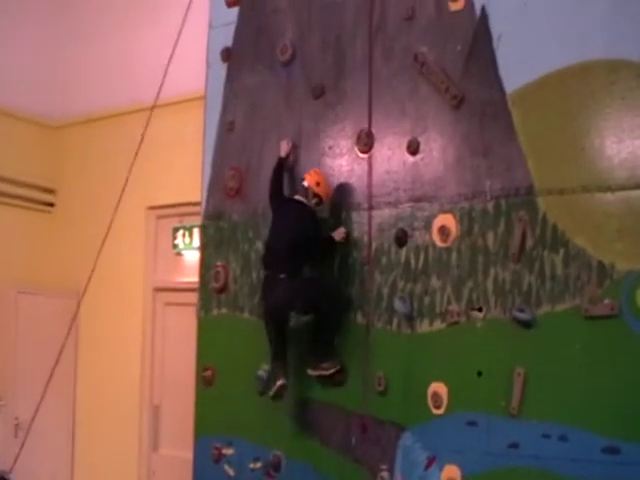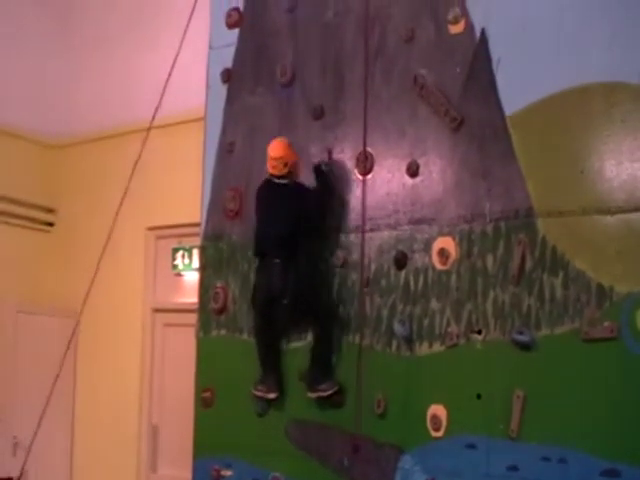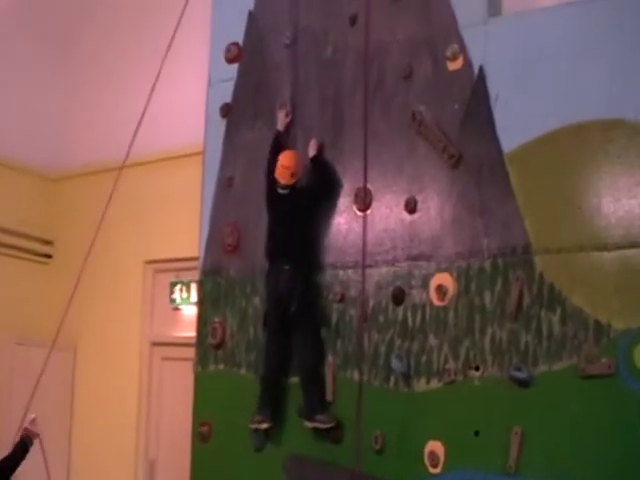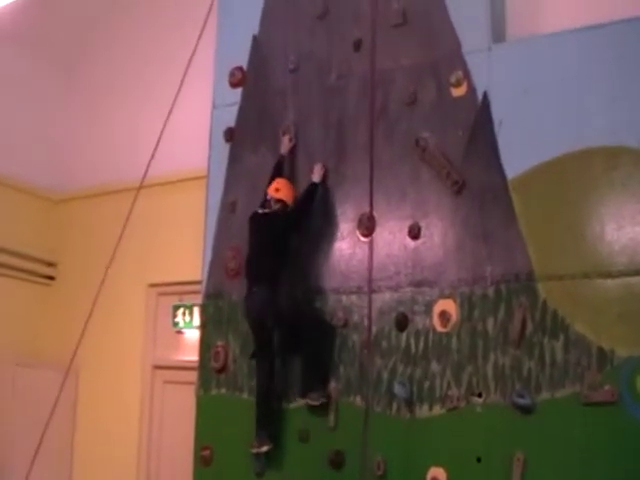
dt=1s
person 1, frame 1
left shoulder: (282, 206)
right shoulder: (310, 220)
left elbow: (274, 189)
right elbow: (314, 258)
left wrist: (282, 159)
right wrist: (332, 239)
left hip: (270, 285)
right hip: (292, 286)
left knee: (276, 324)
right knee: (331, 297)
left ankle: (278, 370)
right ankle: (319, 358)
person 1, frame 2
left shoulder: (263, 190)
right shoulder: (297, 194)
right elbow: (318, 203)
right wrist: (319, 171)
left hip: (264, 271)
right hip: (287, 271)
left knee: (265, 325)
right knee: (322, 321)
left ankle: (269, 381)
right ankle: (318, 380)
person 1, frame 3
left shoulder: (273, 198)
right shoulder: (305, 198)
left elbow: (270, 165)
right elbow: (328, 183)
left wrist: (279, 130)
right wrist: (314, 155)
left hip: (275, 275)
right hip: (298, 276)
left knee: (275, 345)
right knee: (307, 343)
left ankle: (265, 411)
right ankle: (314, 410)
person 1, frame 4
left shoulder: (256, 218)
right shoulder: (278, 221)
left elbow: (274, 185)
right elbow: (301, 209)
left wrist: (282, 155)
right wrist: (315, 181)
left hip: (252, 298)
right hip: (271, 296)
left knee: (265, 366)
left ankle: (262, 435)
right ankle: (310, 388)
